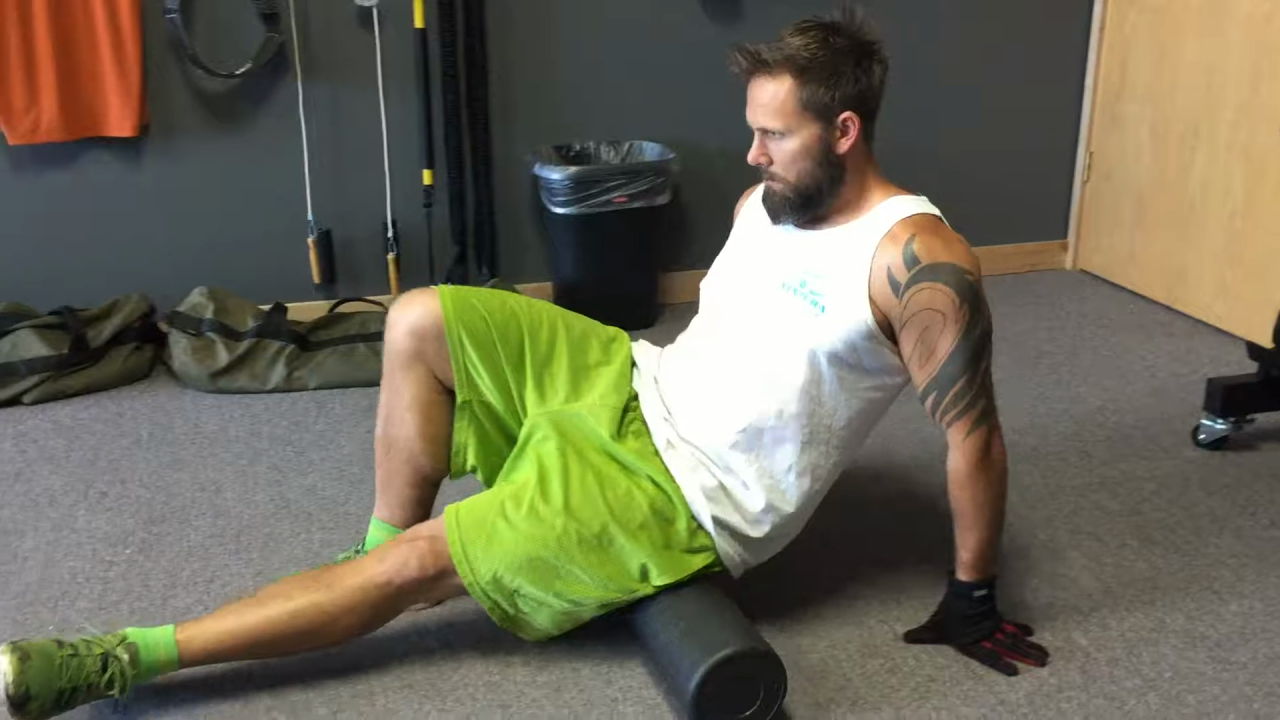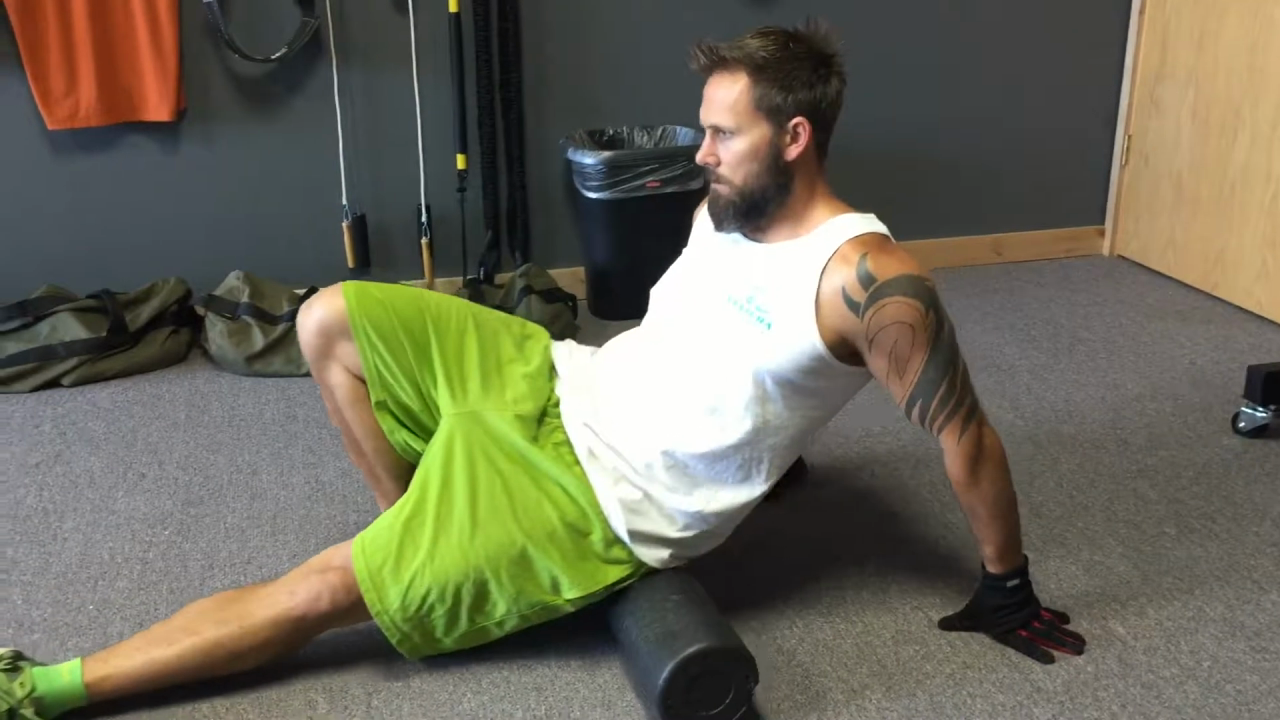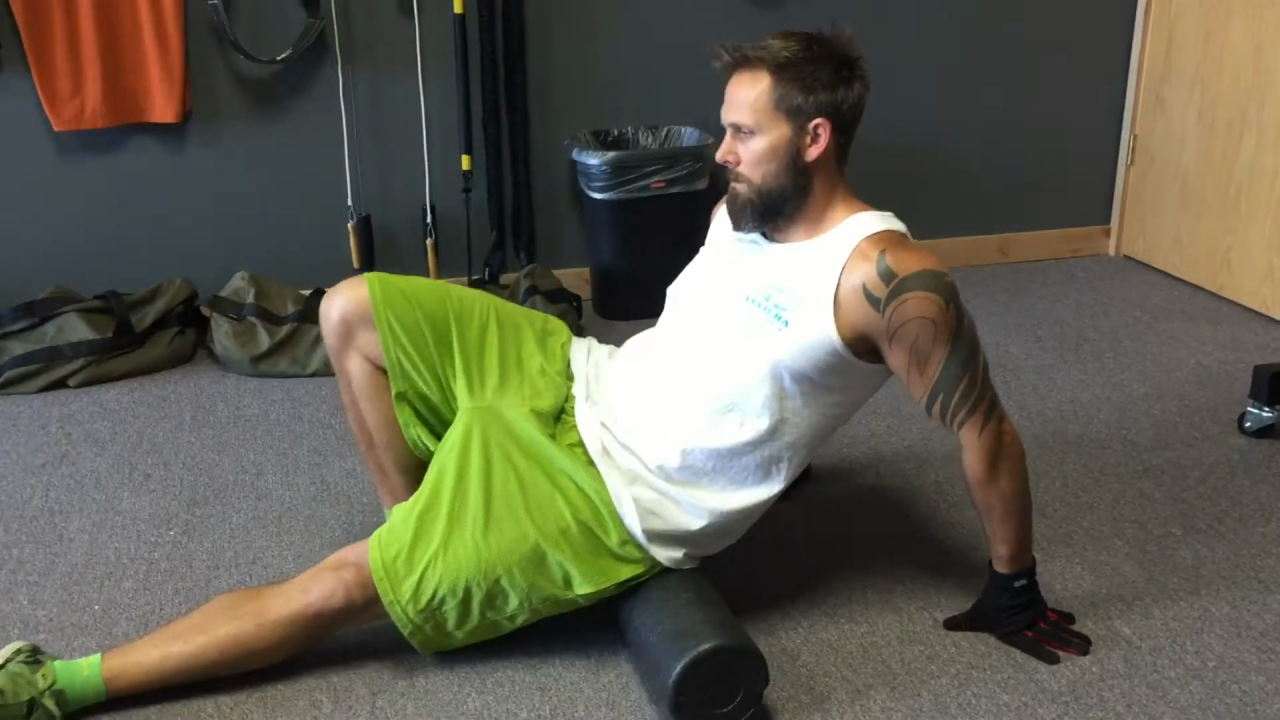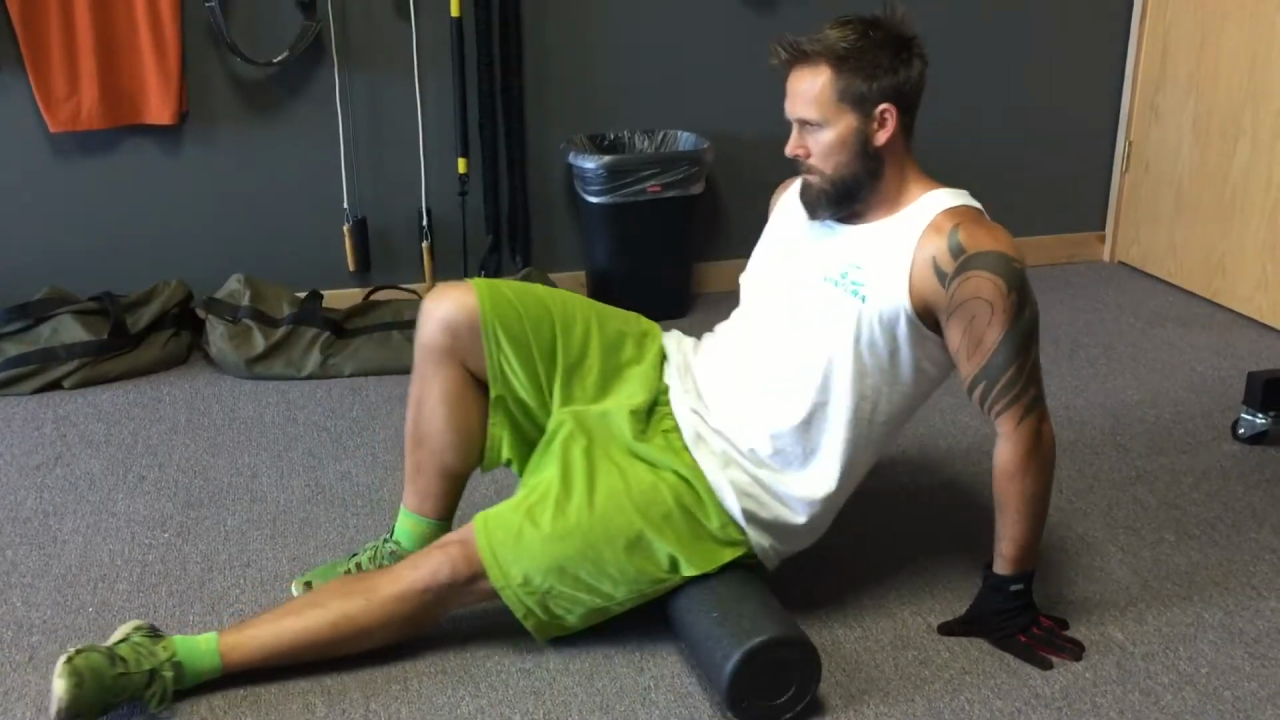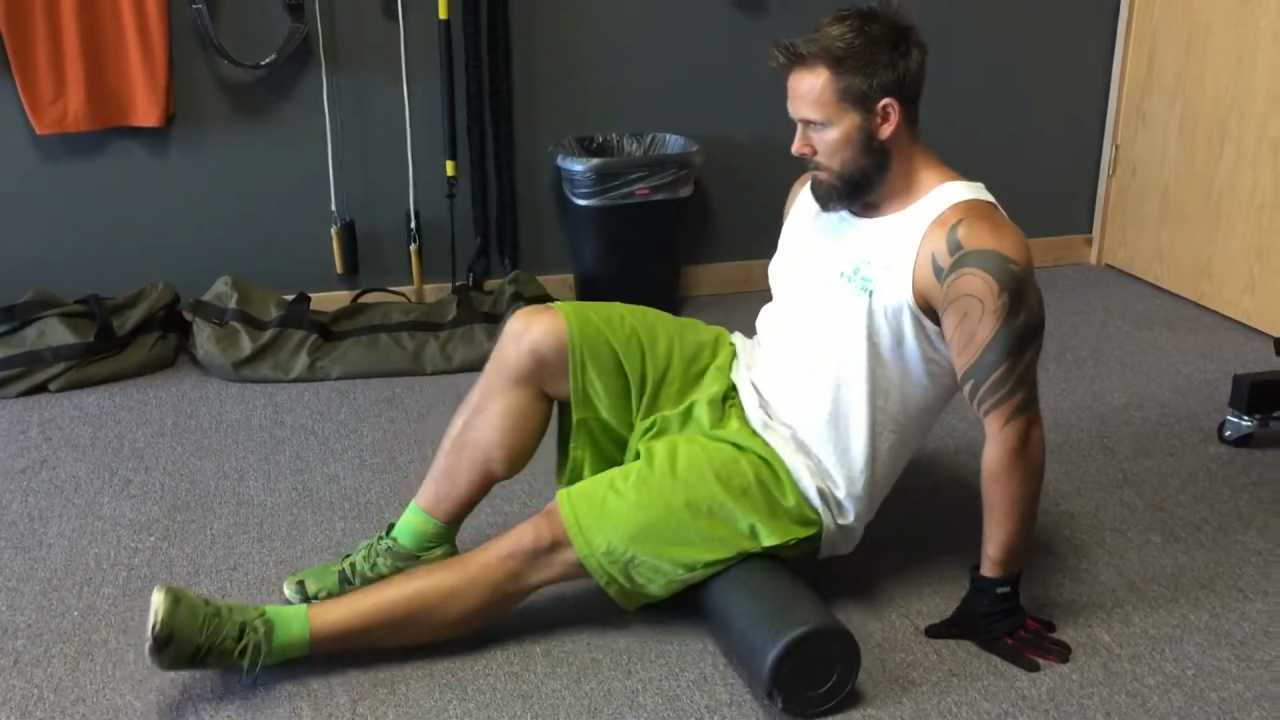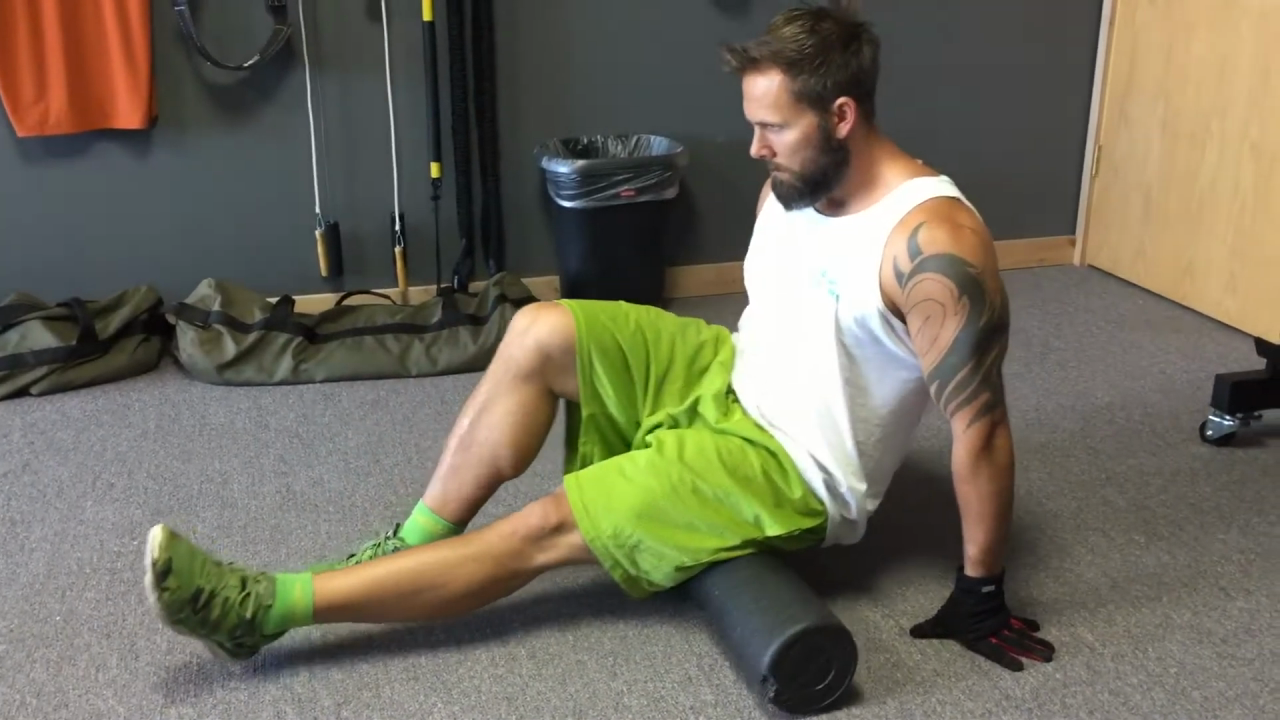
dt=0.5s
person 1, frame 1
left shoulder: (916, 258)
right shoulder: (769, 202)
left elbow: (972, 436)
left wrist: (972, 602)
left hip: (682, 499)
right hip: (635, 391)
left knee: (420, 565)
right knee: (424, 322)
right ankle: (374, 550)
person 1, frame 2
left shoulder: (864, 279)
right shoulder: (728, 209)
left elbow: (965, 436)
left wrist: (1007, 591)
left hip: (597, 500)
right hip: (558, 388)
left knee: (322, 589)
right knee: (331, 321)
right ankle: (411, 533)
person 1, frame 3
left shoulder: (882, 275)
right shoulder: (743, 209)
left elbow: (986, 434)
left wrist: (1014, 589)
left hip: (613, 499)
right hip: (576, 386)
left knee: (343, 585)
right knee: (354, 310)
right ankle: (422, 528)
person 1, frame 4
left shoulder: (958, 252)
right shoulder: (802, 197)
left elbow: (1022, 424)
left wrist: (1009, 593)
left hip: (717, 487)
right hip: (670, 381)
left knee: (460, 570)
right knee: (455, 316)
right ankle: (406, 542)
person 1, frame 5
left shoulder: (966, 244)
right shoulder: (818, 190)
left elbow: (1011, 426)
left wrist: (995, 596)
left hip: (785, 475)
right hip: (732, 381)
left knee: (539, 545)
right knee: (535, 337)
left ankle: (267, 635)
right ankle: (410, 549)
person 1, frame 6
left shoulder: (930, 242)
right shoulder: (791, 184)
left elbow: (980, 426)
left wrist: (981, 596)
left hip: (790, 471)
right hip: (730, 380)
left knee: (542, 531)
right knee: (541, 333)
left ankle: (266, 606)
right ankle: (416, 545)
